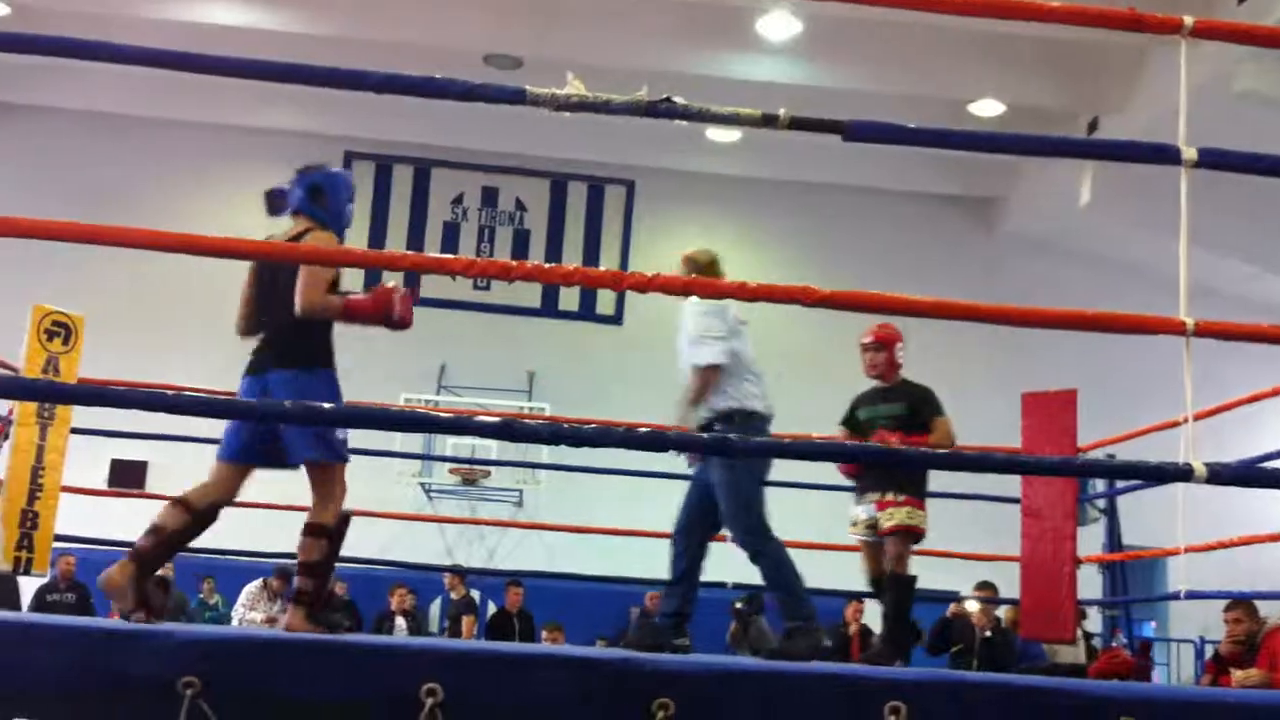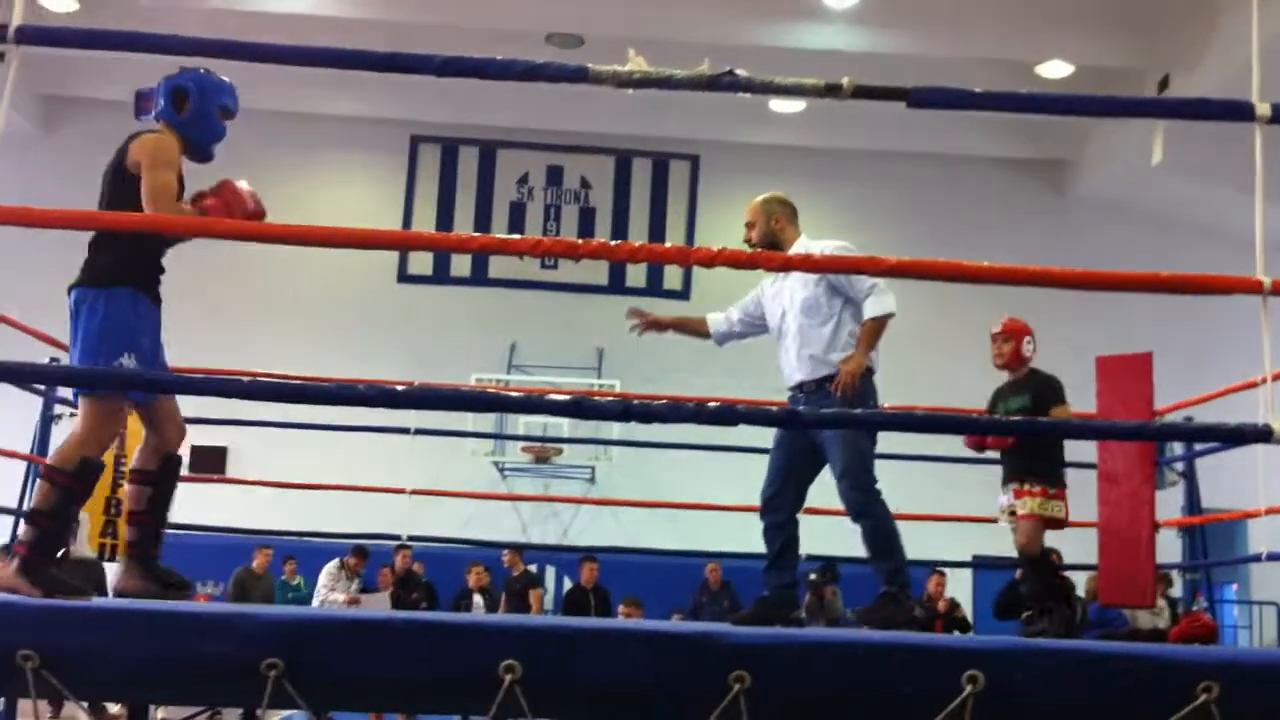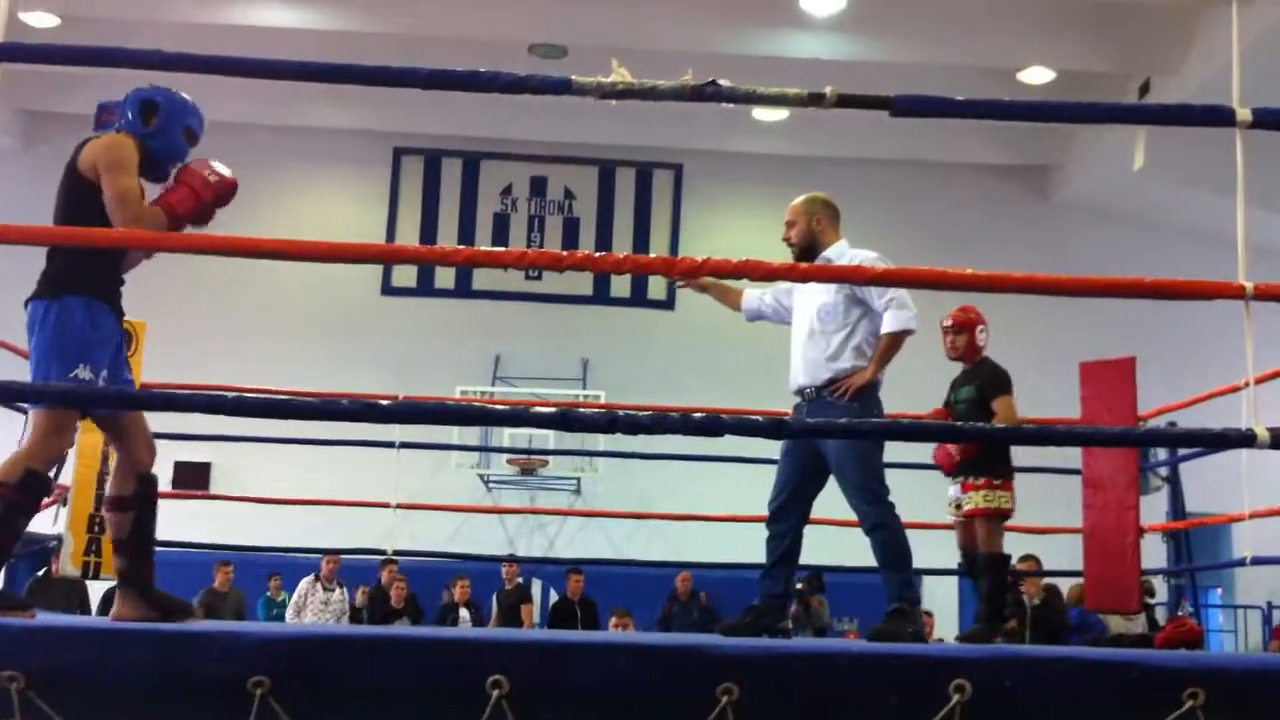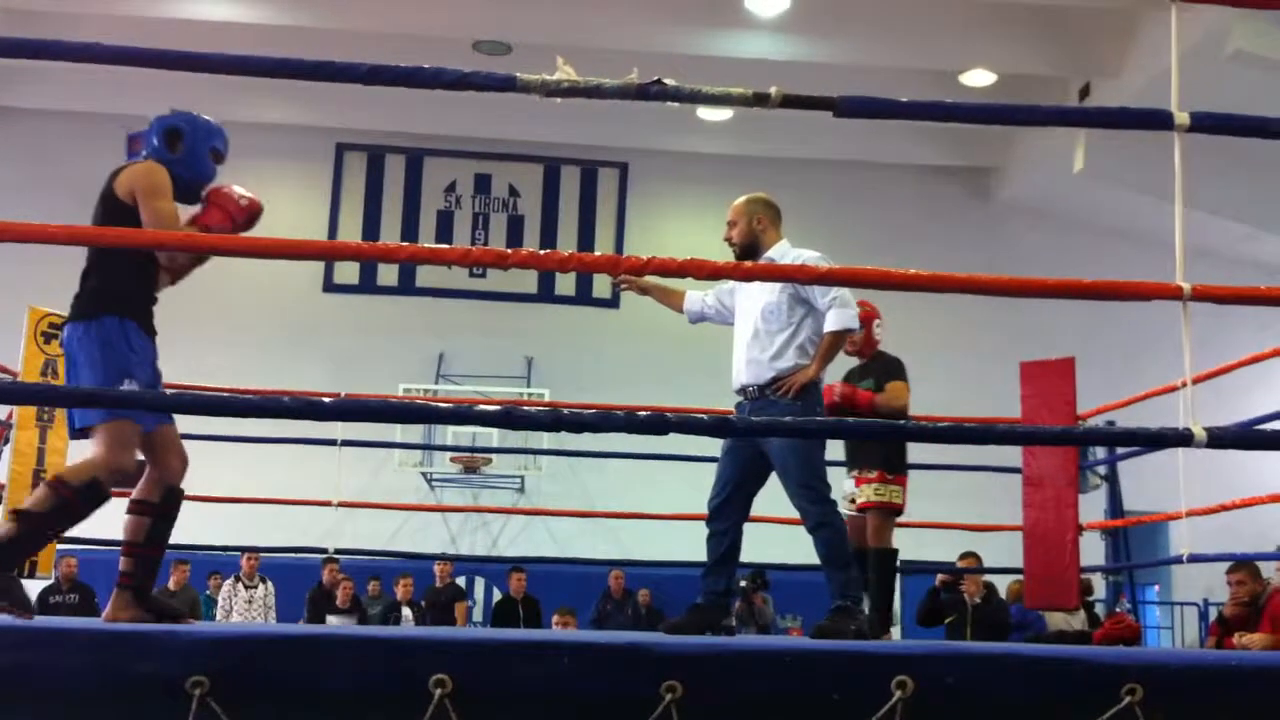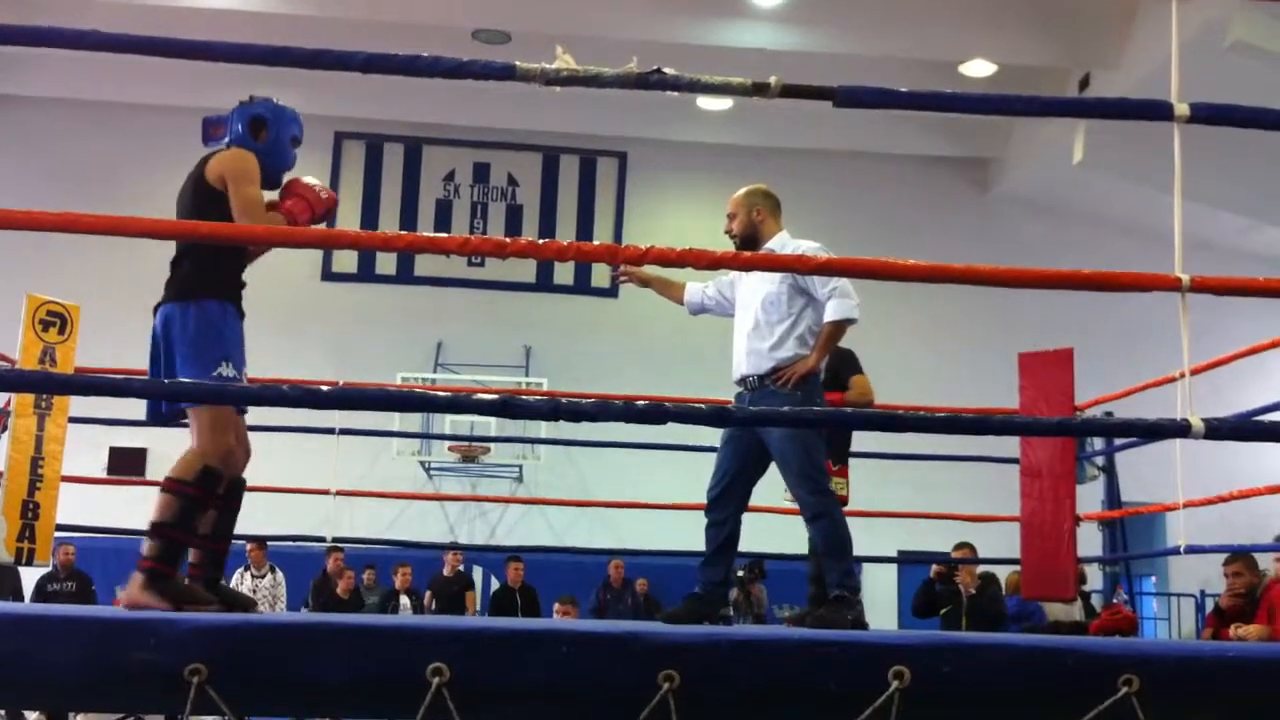
dt=1s
person 1, frame 1
right shoulder: (321, 241)
left elbow: (246, 324)
right elbow: (309, 304)
right wrist: (368, 307)
left hip: (261, 375)
right hip: (306, 376)
left knee: (220, 488)
right knee: (329, 493)
left ankle: (131, 571)
right ankle: (305, 609)
person 1, frame 2
left shoulder: (143, 154)
right shoulder: (159, 144)
right elbow: (160, 218)
left wrist: (201, 214)
right wrist: (215, 211)
left hip: (125, 299)
right hip: (114, 296)
left knee: (167, 428)
right knee: (99, 428)
left ankle: (140, 564)
person 1, frame 3
left shoulder: (114, 163)
right shoulder: (113, 146)
right elbow: (130, 226)
left wrist: (174, 214)
right wrist: (185, 198)
left hip: (95, 314)
right hip: (71, 307)
left knee: (137, 448)
right knee: (48, 441)
left ankle: (135, 590)
person 1, frame 4
left shoulder: (141, 191)
right shoulder: (147, 173)
left elbow: (153, 271)
right elbow: (168, 251)
left wrist: (207, 239)
right wrist: (218, 219)
left hip: (127, 332)
right hip: (107, 327)
left knee: (169, 462)
right knee: (113, 458)
left ankle: (130, 596)
person 1, frame 5
left shoulder: (209, 175)
right shoulder: (237, 158)
right elbow: (252, 233)
left wrist: (285, 222)
right wrist: (299, 209)
left hip: (191, 312)
right hip: (202, 309)
left knee: (231, 452)
right knee: (216, 444)
left ankle: (201, 584)
right ankle: (150, 575)
person 2, frame 1
left shoulder: (702, 306)
right shoulder: (724, 312)
left elbow: (710, 361)
left wrist: (687, 412)
right wrist: (699, 435)
left hip: (734, 433)
right hip: (725, 437)
left knee: (749, 532)
right knee: (688, 534)
left ankle: (804, 628)
right ankle: (672, 628)
person 2, frame 2
left shoulder: (831, 254)
right shoulder: (772, 288)
left elbow: (879, 299)
right elbow: (726, 325)
left wrist: (860, 355)
right wrist: (668, 323)
left hip: (842, 395)
right hip: (801, 402)
left knee: (859, 494)
right knee: (776, 503)
left ankle: (896, 594)
right ankle: (780, 597)
person 2, frame 3
left shoulder: (859, 264)
right shoulder: (803, 284)
left elbow: (901, 314)
right elbow: (755, 303)
left wrist: (871, 370)
right wrist: (706, 285)
left hip: (845, 406)
right hip: (807, 409)
left knee: (872, 508)
right knee: (783, 511)
left ankle: (905, 612)
right ankle: (770, 607)
person 2, frame 4
left shoulder: (802, 264)
right shoulder: (744, 284)
left elbow: (844, 313)
right elbow: (698, 305)
left wrist: (814, 369)
right wrist: (647, 287)
left hip: (788, 405)
right hip: (750, 408)
left knee: (815, 507)
right knee: (723, 509)
left ankle: (848, 608)
right ankle: (712, 605)
person 2, frame 5
left shoulder: (802, 254)
right shoulder: (744, 275)
left elbow: (844, 302)
right elbow: (698, 297)
left wrist: (814, 358)
right wrist: (647, 279)
left hip: (787, 394)
right hip: (749, 398)
left knee: (814, 496)
right knee: (722, 499)
left ankle: (845, 598)
right ankle: (710, 595)
person 3, frame 1
left shoulder: (918, 395)
right shoulder: (861, 402)
left elbow: (947, 438)
right elbow: (844, 443)
left wrist: (905, 444)
right wrist: (848, 458)
left hip: (904, 491)
right hip: (868, 492)
left knee: (896, 562)
right knee: (875, 572)
left ankle: (891, 644)
right ankle: (906, 631)
person 3, frame 2
left shoulder: (1046, 385)
right shoulder: (1001, 394)
right elbow: (990, 435)
left wrist: (1019, 431)
right wrist: (979, 438)
left hip: (1042, 480)
right hip: (1013, 481)
left knee: (1029, 545)
right knee: (1028, 550)
right ankle: (1046, 608)
person 3, frame 3
left shoulder: (992, 374)
right shoulder: (957, 382)
left elbow: (1008, 420)
left wrist: (962, 447)
right wrist: (938, 426)
left hip: (990, 472)
right hip: (963, 474)
left knee: (988, 545)
right knee: (968, 547)
left ankle: (989, 622)
right ankle: (996, 615)
person 3, frame 4
left shoulder: (889, 365)
right shoulder: (851, 375)
left elbow: (898, 402)
right elbow: (839, 416)
left wrist: (851, 397)
right wrist: (831, 403)
left hip: (884, 466)
right hip: (858, 468)
left knee: (877, 538)
right knee: (856, 540)
left ankle: (879, 622)
right ankle: (882, 609)
person 3, frame 5
left shoulder: (840, 356)
left elbow: (865, 396)
left wrist: (821, 400)
left hip: (828, 456)
left ankle: (819, 605)
right ankle: (829, 601)
